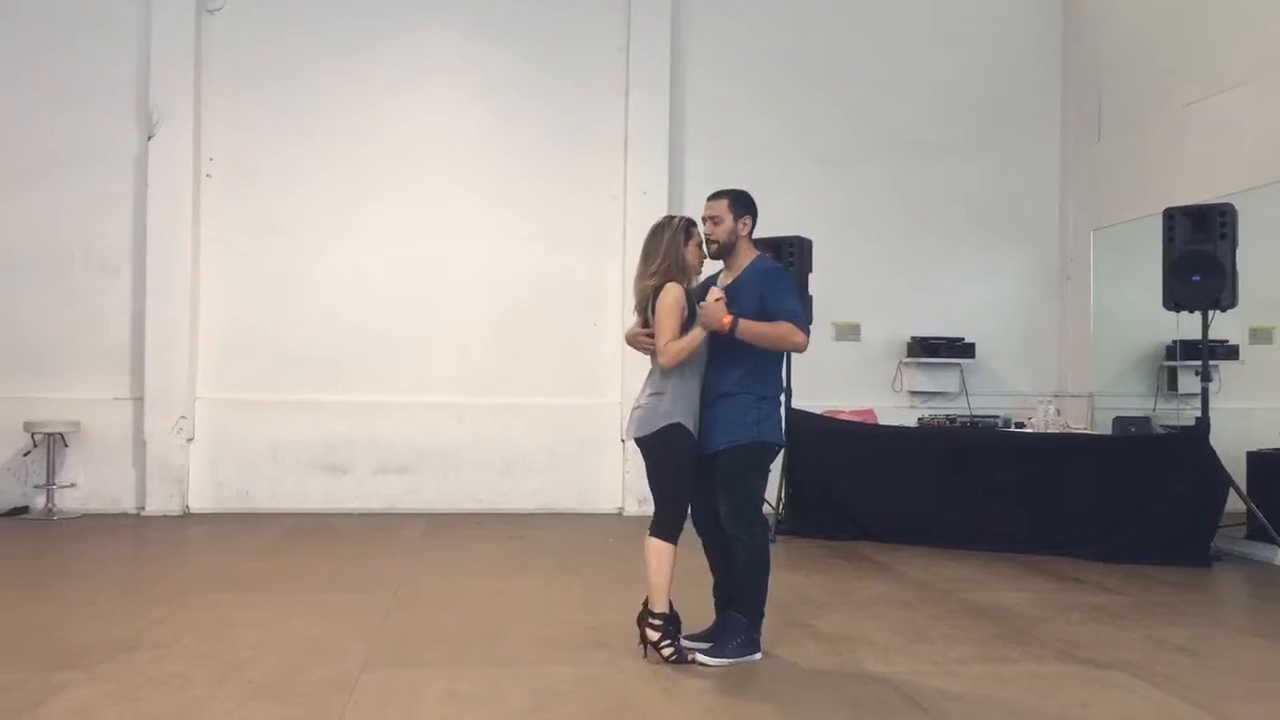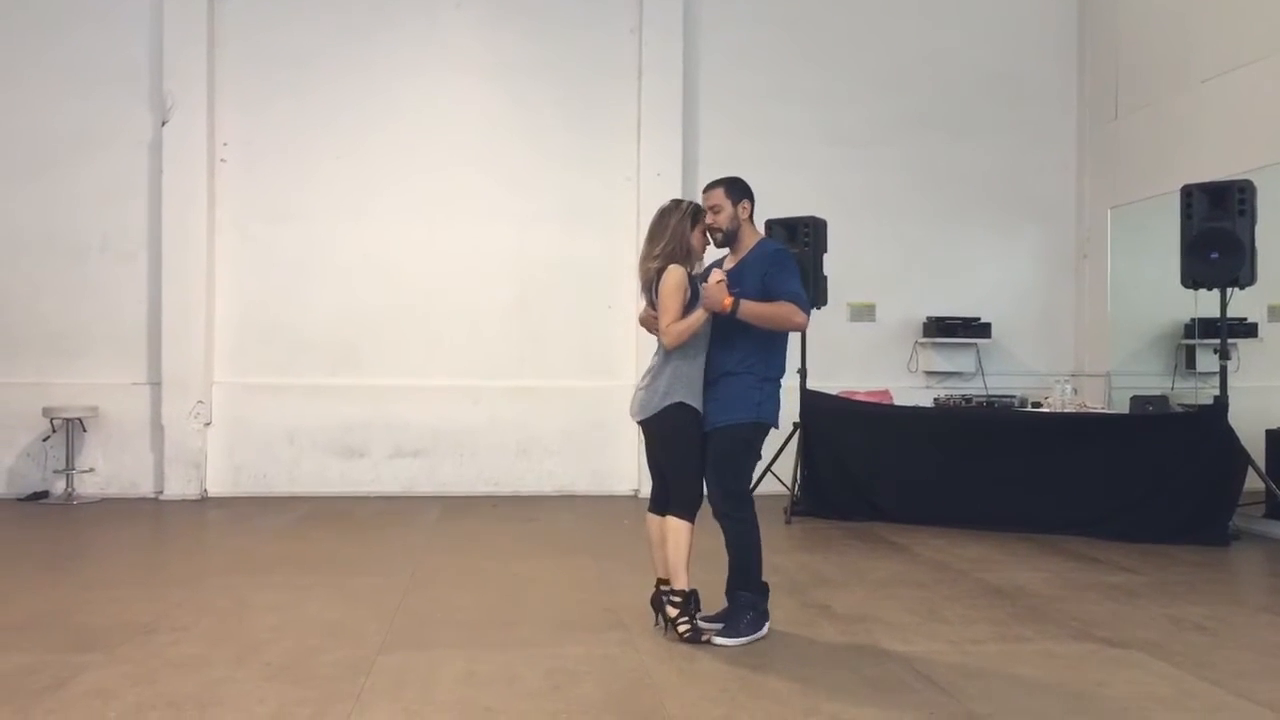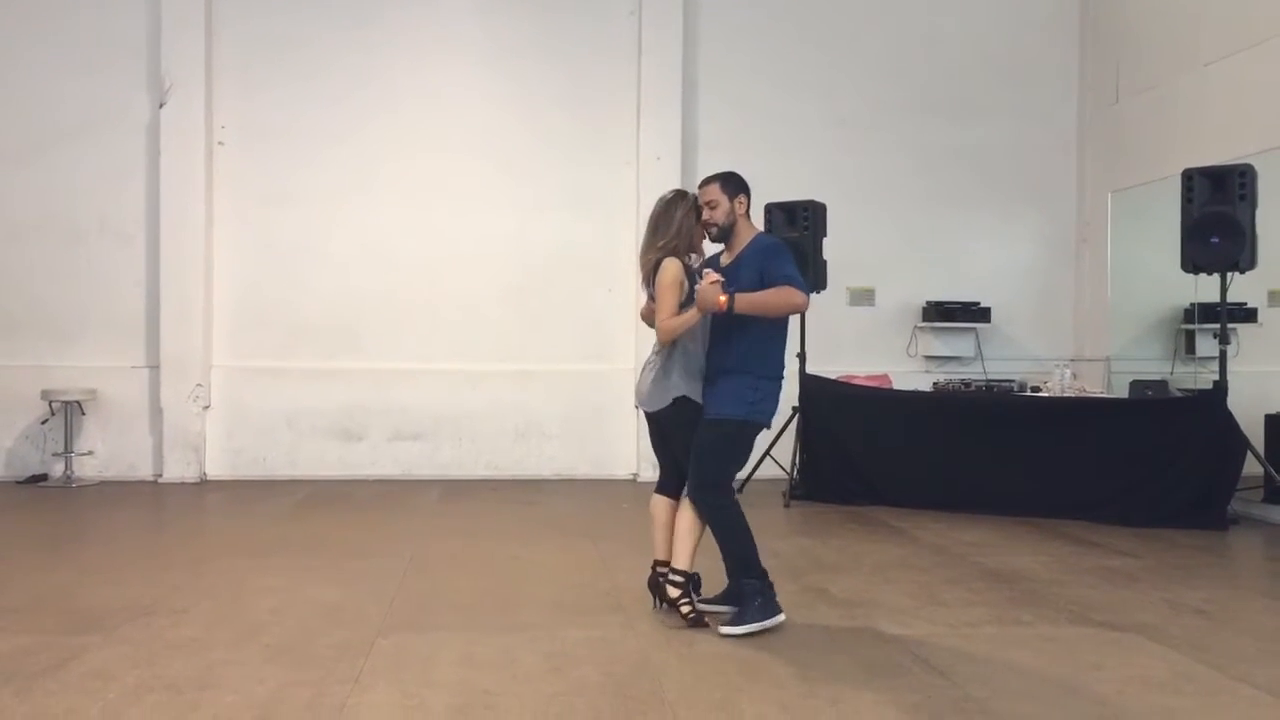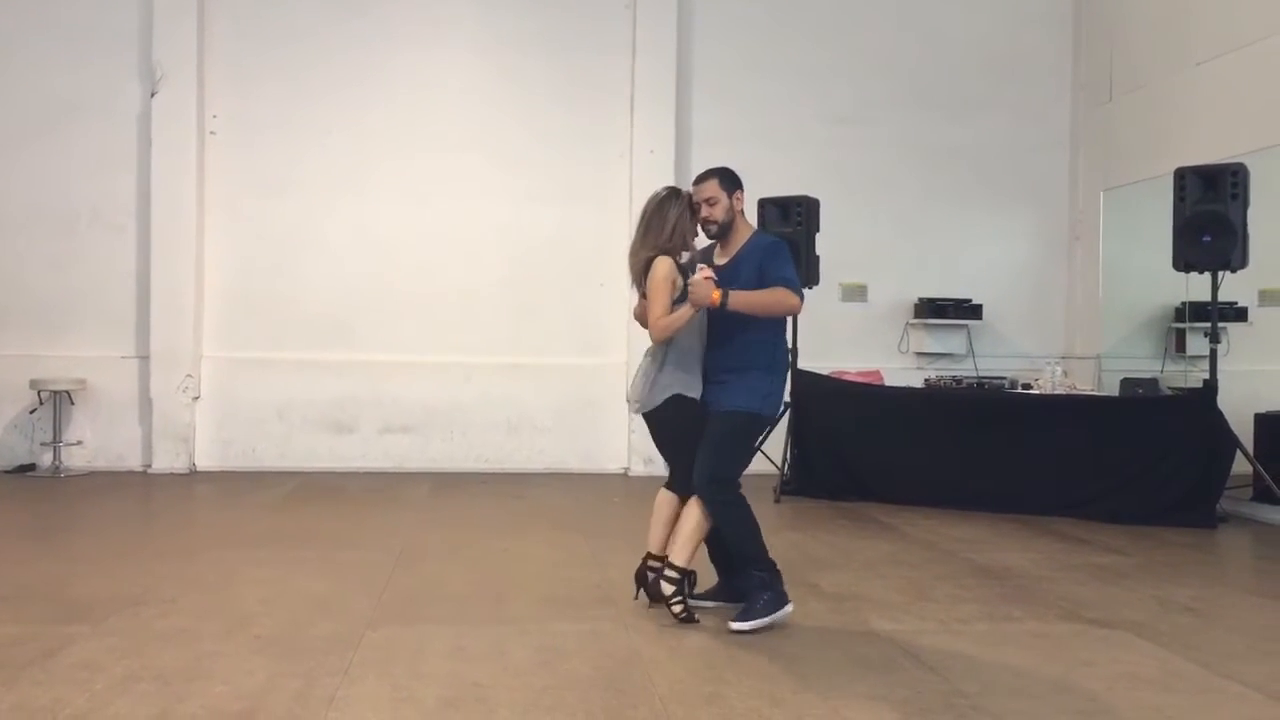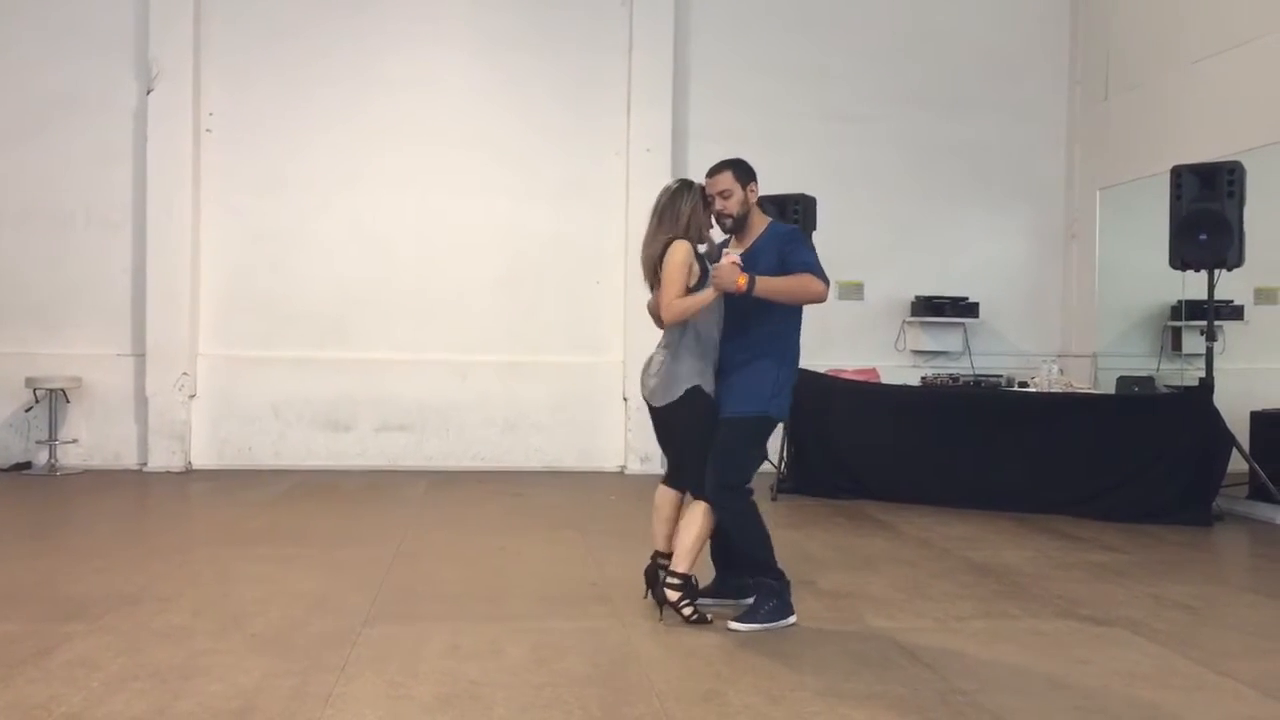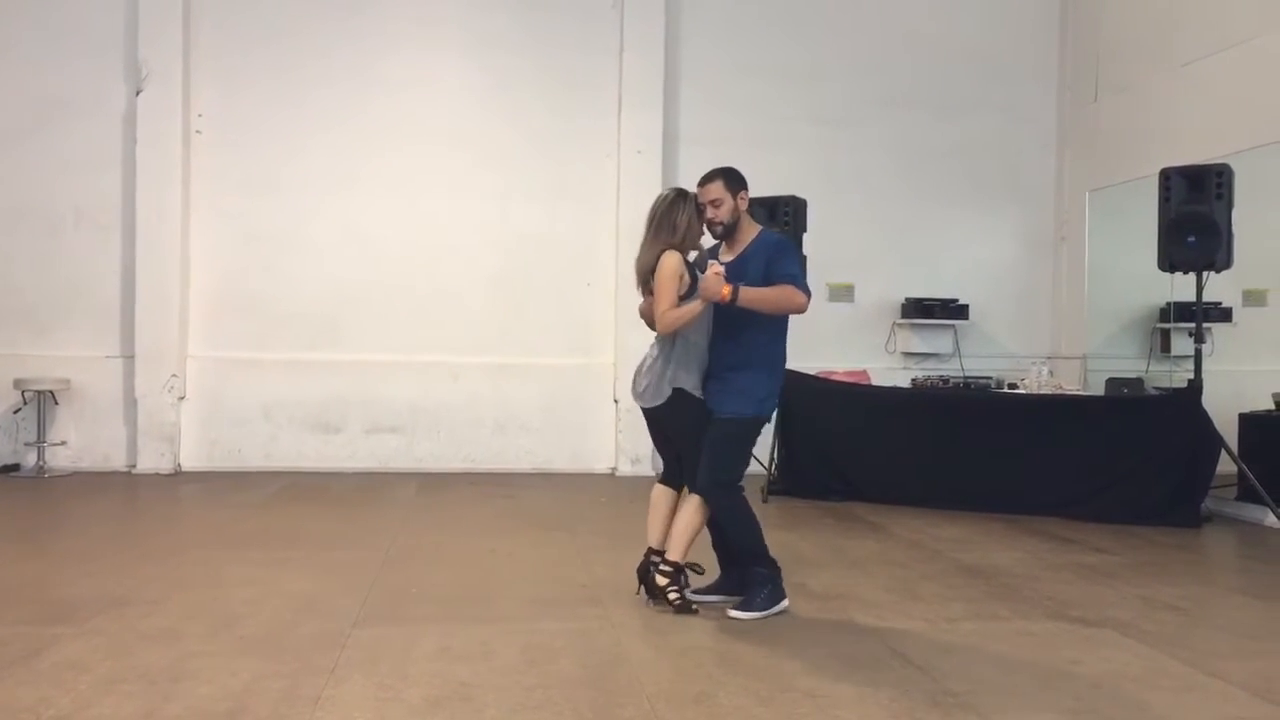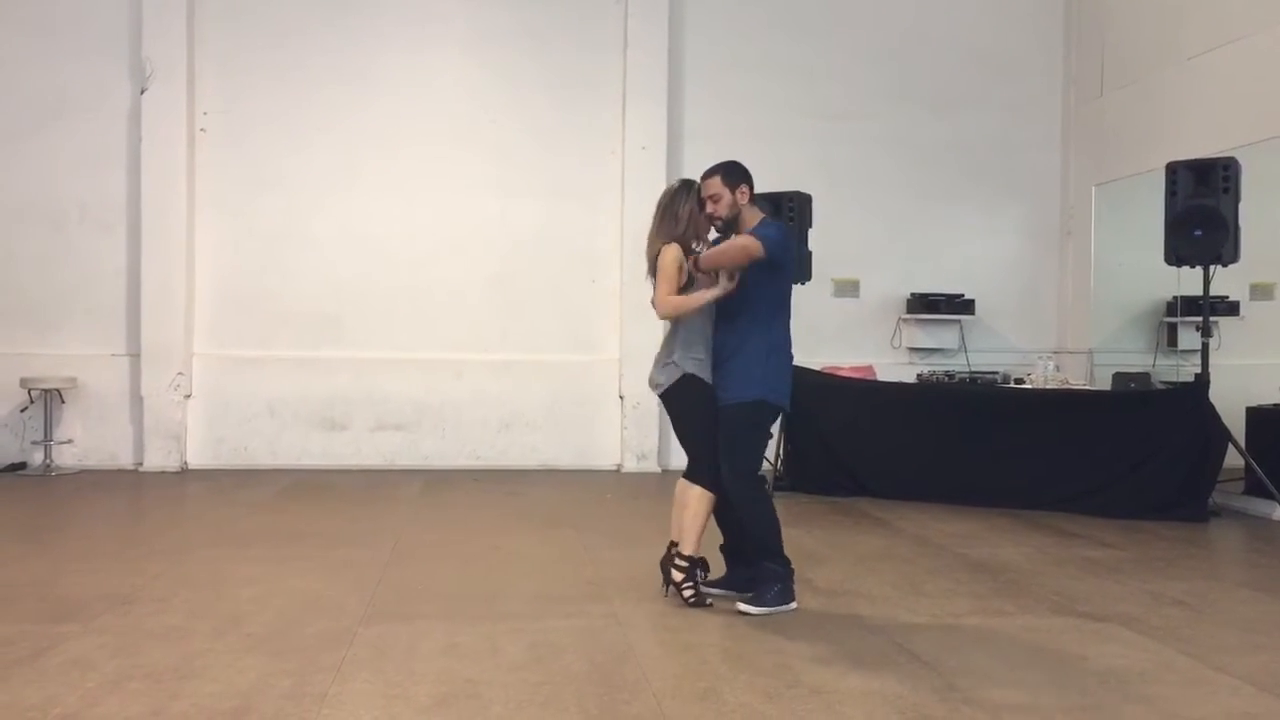
dt=0.7s
person 1, frame 1
left shoulder: (770, 276)
right shoulder: (710, 286)
left elbow: (796, 337)
left wrist: (728, 323)
right wrist: (638, 334)
left hip: (747, 425)
right hip: (709, 424)
left knee: (741, 525)
right knee: (708, 521)
left ankle: (746, 634)
right ankle: (726, 621)
person 1, frame 2
left shoulder: (773, 258)
right shoulder: (715, 269)
left elbow: (797, 316)
left wrist: (729, 304)
right wrist: (654, 318)
left hip: (746, 402)
right hip: (713, 401)
left knee: (731, 499)
right knee: (723, 499)
left ankle: (751, 608)
right ankle: (741, 603)
person 1, frame 3
left shoulder: (768, 251)
right shoulder: (713, 264)
left elbow: (796, 298)
left wrist: (725, 300)
left hip: (746, 392)
right hip: (718, 390)
left knee: (708, 487)
right knee: (708, 488)
left ankle: (761, 597)
right ankle: (740, 587)
person 1, frame 4
left shoulder: (768, 250)
right shoulder: (703, 260)
left elbow: (790, 301)
left wrist: (719, 296)
left hip: (751, 389)
right hip: (710, 389)
left knee: (714, 481)
right knee: (702, 482)
left ankle: (768, 588)
right ankle: (734, 580)
person 1, frame 5
left shoulder: (785, 240)
right shoulder: (719, 251)
left elbow: (817, 288)
left wrist: (744, 282)
right wrist: (660, 305)
left hip: (759, 388)
right hip: (722, 383)
left knee: (727, 486)
right knee: (708, 481)
left ankle: (775, 596)
right ankle: (732, 579)
person 1, frame 6
left shoulder: (775, 248)
right shoulder: (709, 257)
left elbow: (798, 299)
left wrist: (730, 292)
right wrist: (653, 309)
left hip: (748, 391)
right hip: (713, 388)
left knee: (716, 482)
right knee: (709, 482)
left ankle: (767, 583)
right ankle: (735, 576)
person 1, frame 7
left shoulder: (771, 234)
right shoulder: (728, 241)
left elbow: (742, 249)
left wrist: (701, 265)
left hip: (755, 382)
right hip: (731, 380)
left knee: (741, 476)
right knee: (719, 475)
left ankle: (777, 580)
right ankle: (743, 570)
person 2, frame 1
left shoulder: (677, 293)
right shoulder: (673, 291)
right elbow: (667, 355)
right wrist: (707, 324)
left hip: (662, 418)
right hip: (667, 420)
left knee: (666, 515)
right knee: (670, 518)
left ankle: (655, 608)
right ankle: (658, 623)
person 2, frame 2
left shoulder: (680, 275)
right shoulder: (675, 273)
right elbow: (670, 335)
right wrist: (709, 306)
left hip: (665, 400)
right hip: (673, 401)
left knee: (664, 495)
right knee: (685, 498)
left ankle: (665, 589)
right ankle: (678, 597)
person 2, frame 3
left shoulder: (678, 266)
right shoulder: (673, 264)
left elbow: (649, 315)
right elbow: (665, 329)
right wrist: (704, 306)
left hip: (662, 389)
right hip: (675, 391)
left knee: (671, 478)
left ankle: (662, 571)
right ankle: (679, 579)
person 2, frame 4
left shoulder: (674, 265)
right shoulder: (664, 264)
right elbow: (658, 328)
right wrist: (696, 302)
left hip: (672, 388)
right hip: (672, 390)
left knee: (683, 476)
left ankle: (653, 565)
person 2, frame 5
left shoulder: (686, 253)
right shoulder: (681, 249)
right elbow: (670, 311)
left wrist: (719, 284)
right wrist: (718, 289)
left hip: (665, 382)
right hip: (684, 385)
left knee: (679, 474)
right knee: (708, 486)
left ankle: (661, 566)
right ankle: (676, 583)
person 2, frame 6
left shoulder: (679, 263)
right shoulder: (672, 260)
right elbow: (664, 321)
right wrist: (707, 298)
left hip: (660, 386)
right hip: (675, 387)
left knee: (675, 470)
left ankle: (653, 561)
right ankle: (669, 569)
person 2, frame 7
left shoulder: (690, 253)
right shoulder: (672, 251)
right elbow: (665, 304)
right wrist: (716, 291)
left hip: (693, 373)
right hip: (684, 374)
left knee: (698, 466)
right knee: (709, 467)
left ankle: (677, 554)
right ankle: (683, 563)
